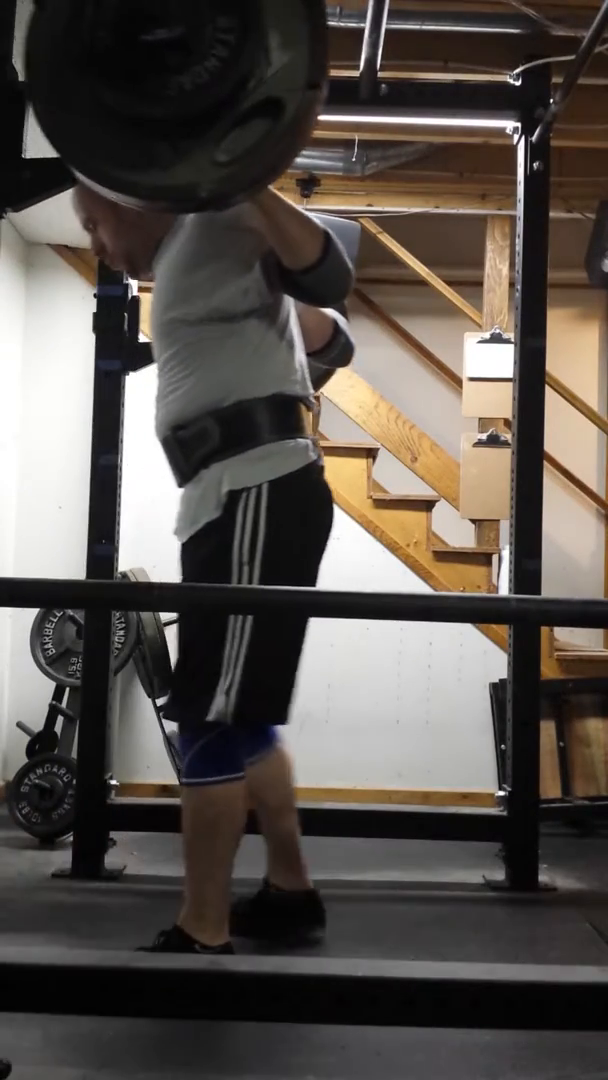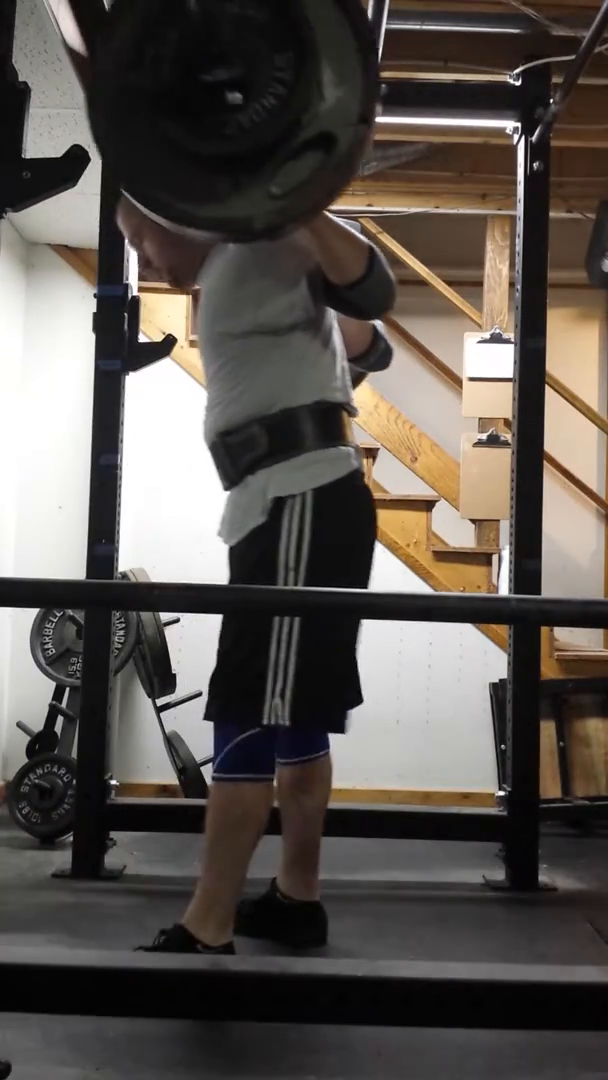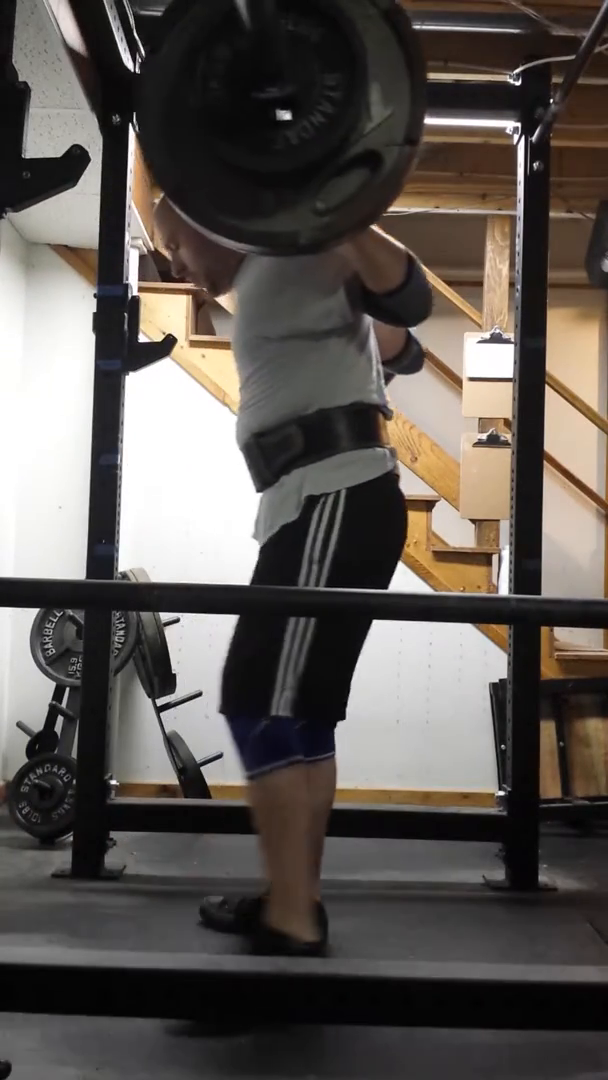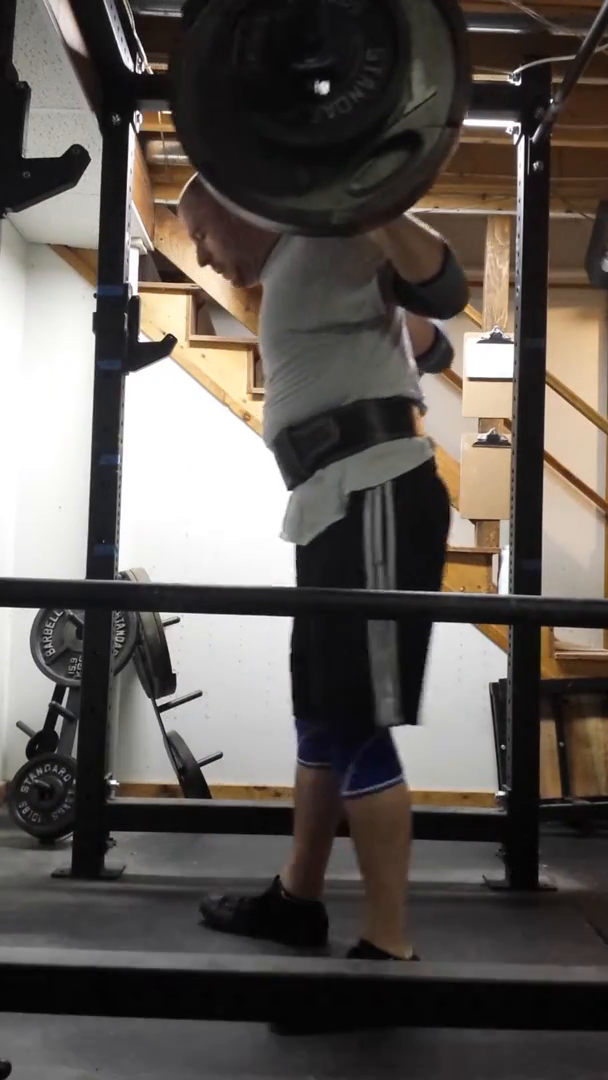
dt=0.3s
person 1, frame 1
left shoulder: (211, 229)
right shoulder: (196, 260)
left elbow: (327, 275)
right elbow: (330, 340)
left hip: (259, 497)
right hip: (239, 500)
left knee: (211, 714)
right knee: (240, 711)
left ankle: (201, 937)
right ankle: (290, 890)
person 1, frame 2
left shoulder: (256, 247)
right shoulder: (240, 274)
left elbow: (369, 289)
right elbow: (368, 343)
left hip: (303, 503)
right hip: (284, 506)
left knee: (250, 717)
right knee: (289, 715)
left ankle: (205, 934)
right ankle: (296, 897)
person 1, frame 3
left shoulder: (293, 257)
right shoulder: (272, 280)
left elbow: (408, 297)
right elbow: (400, 348)
left hip: (338, 503)
right hip: (308, 508)
left knee: (262, 707)
right knee: (289, 710)
left ankle: (291, 930)
right ankle: (289, 899)
person 1, frame 4
left shoulder: (323, 244)
right shoulder: (299, 274)
left elbow: (442, 288)
right elbow: (428, 341)
right wrist: (399, 316)
left hip: (376, 499)
right hip: (337, 508)
left knee: (355, 723)
right knee: (324, 717)
left ankle: (389, 947)
right ankle: (297, 896)
